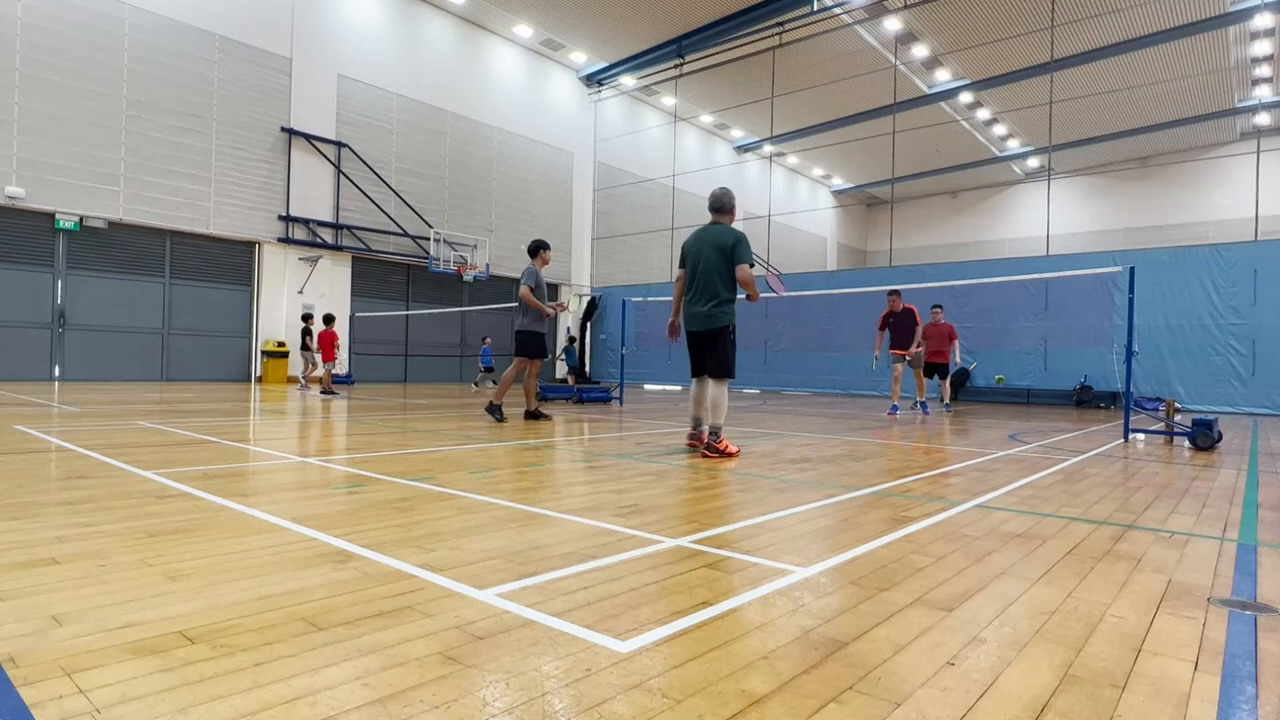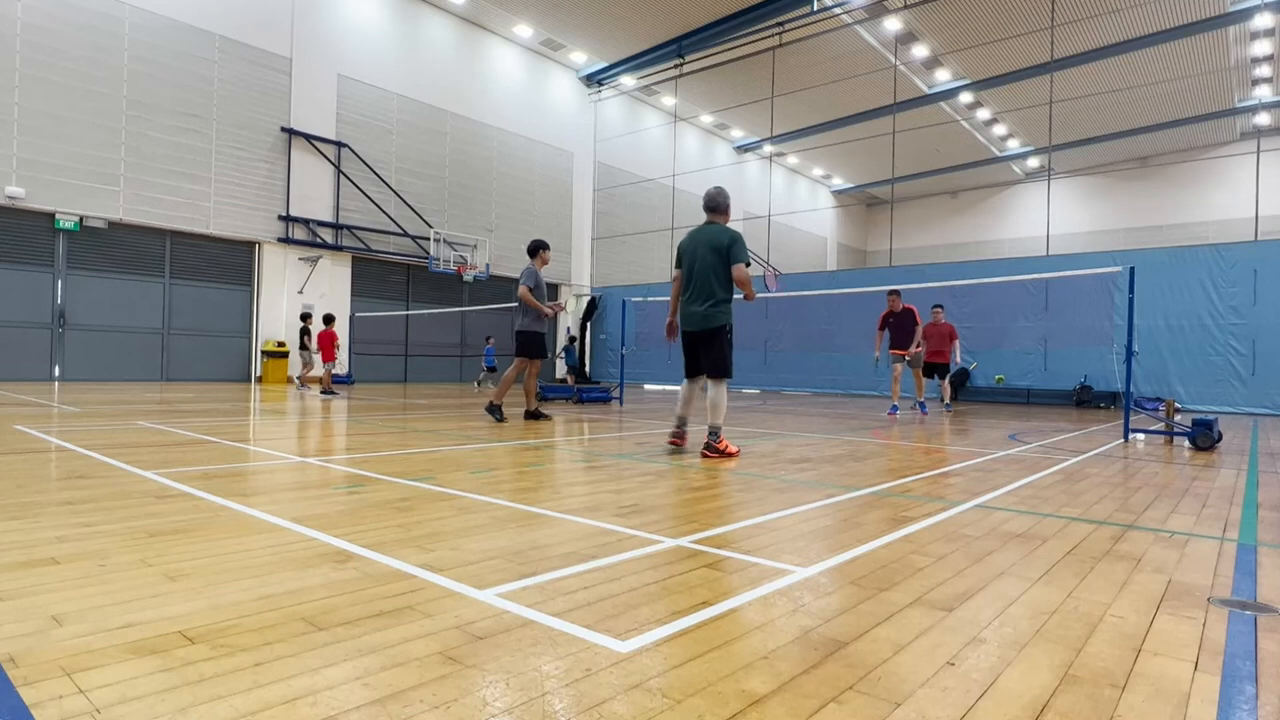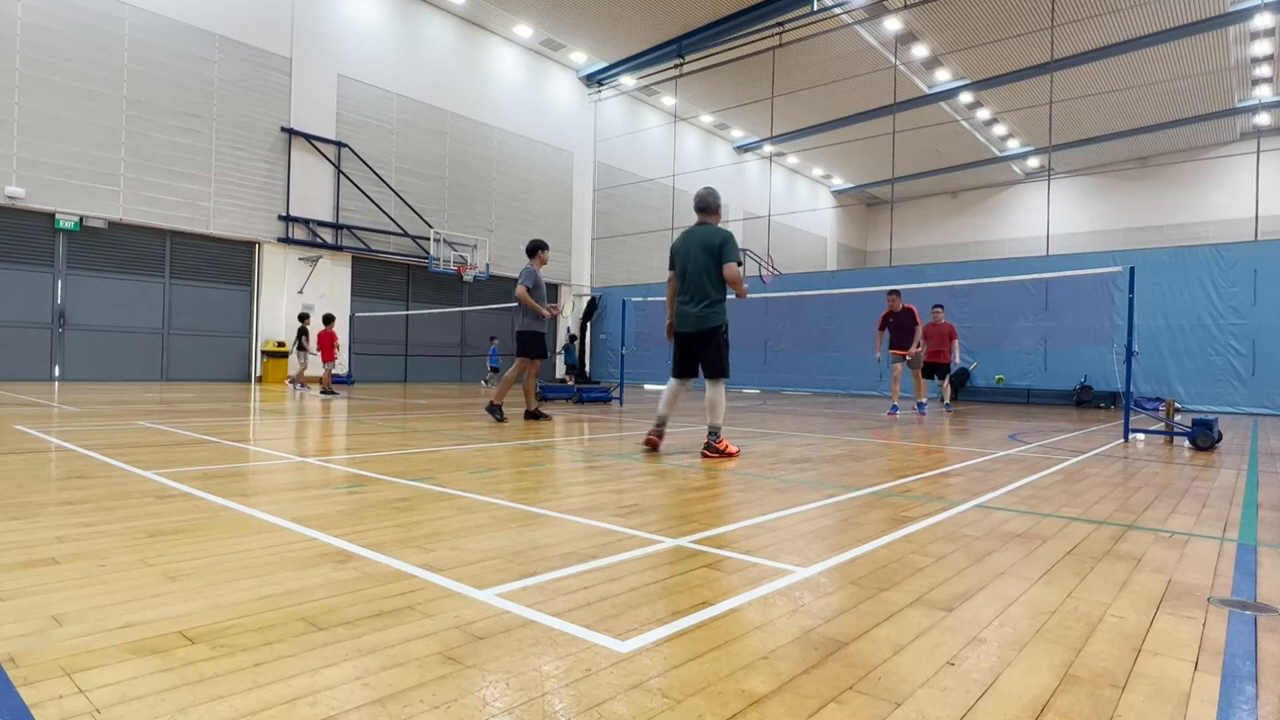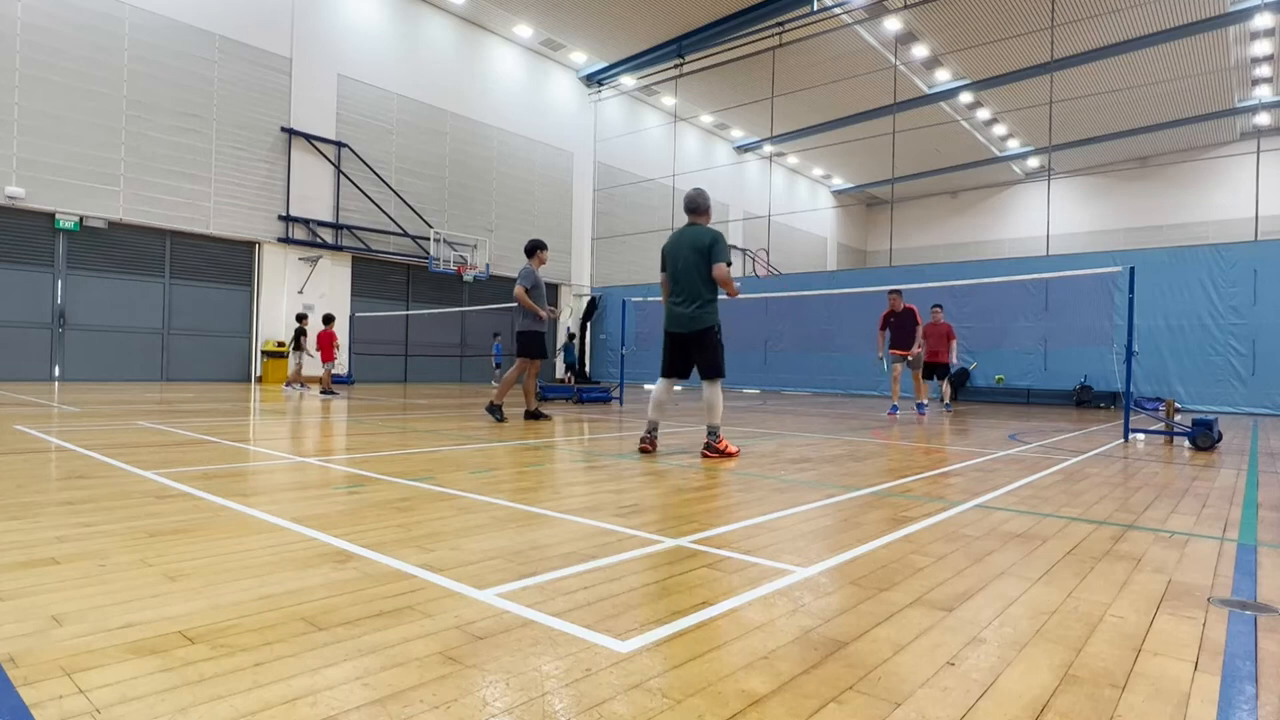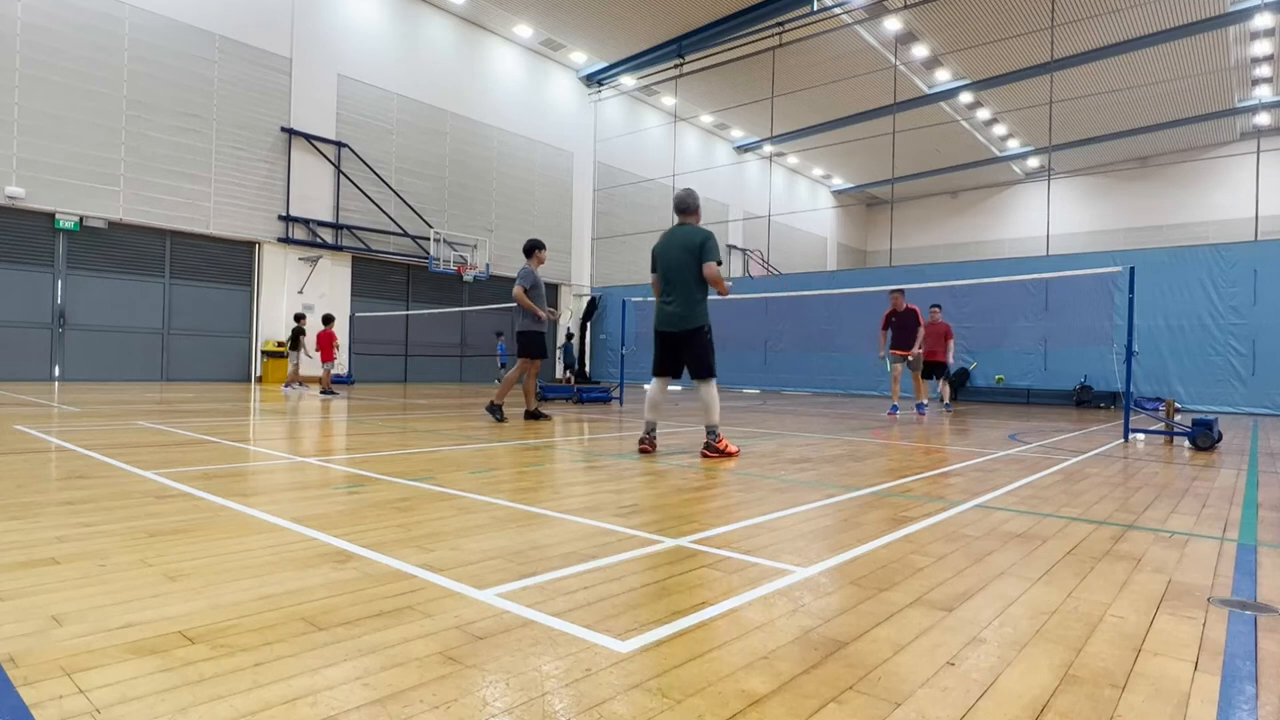
dt=0.1s
person 1, frame 1
left shoulder: (692, 239)
right shoulder: (736, 238)
left elbow: (680, 279)
right elbow: (743, 276)
left wrist: (675, 315)
right wrist: (753, 293)
left hip: (692, 319)
right hip: (719, 319)
left knee: (700, 377)
right knee: (719, 379)
left ankle: (696, 430)
right ankle: (714, 440)
person 1, frame 2
left shoulder: (687, 239)
right shoulder: (732, 237)
left elbow: (677, 280)
right elbow: (739, 275)
left wrist: (672, 315)
right wrist: (749, 292)
left hip: (689, 320)
right hip: (716, 319)
left knee: (692, 378)
right knee: (717, 379)
left ankle: (679, 430)
right ankle: (714, 440)
person 1, frame 3
left shoulder: (680, 240)
right shoulder: (723, 237)
left elbow: (671, 281)
right elbow: (731, 275)
left wrist: (670, 316)
right wrist: (741, 290)
left hip: (683, 321)
right hip: (711, 320)
left knee: (679, 378)
right knee: (715, 379)
left ankle: (657, 430)
right ankle: (714, 440)
person 1, frame 4
left shoulder: (671, 241)
right shoulder: (713, 237)
right elbow: (720, 274)
right wrist: (732, 289)
left hip: (674, 321)
right hip: (703, 320)
left knee: (667, 378)
right knee: (711, 379)
left ankle: (650, 435)
right ankle: (713, 441)
person 1, frame 5
left shoulder: (662, 242)
right shoulder: (704, 237)
right elbow: (710, 273)
right wrist: (722, 288)
left hip: (663, 321)
right hip: (693, 321)
left knee: (660, 378)
right knee: (706, 379)
left ankle: (648, 436)
right ankle: (713, 440)
person 2, frame 1
left shoulder: (537, 273)
right shoulder: (531, 271)
right elbow: (524, 293)
left wrist: (551, 307)
right wrist: (546, 309)
left hip: (537, 329)
right hip: (528, 328)
left knee: (534, 369)
right knee: (519, 365)
left ankle: (531, 409)
right ankle: (495, 403)
person 2, frame 2
left shoulder: (537, 274)
right shoulder: (531, 271)
right elbow: (522, 293)
left wrist: (549, 307)
right wrist: (544, 309)
left hip: (537, 330)
right hip: (528, 328)
left knee: (534, 369)
right knee: (520, 365)
left ankle: (531, 409)
right ankle: (495, 403)
person 2, frame 3
left shoulder: (536, 273)
right shoulder: (530, 271)
right elbow: (520, 293)
left wrist: (547, 307)
right wrist: (542, 310)
left hip: (537, 329)
right hip: (529, 328)
left knee: (533, 369)
right knee: (520, 365)
left ankle: (531, 409)
right ankle: (495, 403)
person 2, frame 4
left shoulder: (535, 273)
right shoulder: (529, 271)
right elbow: (518, 293)
left wrist: (545, 310)
right wrist: (539, 311)
left hip: (537, 329)
right hip: (529, 328)
left knee: (533, 369)
right knee: (521, 366)
left ankle: (531, 409)
right ankle: (495, 403)
person 2, frame 5
left shoulder: (534, 273)
right shoulder: (527, 271)
right elbow: (517, 293)
left wrist: (545, 310)
right wrist: (538, 311)
left hip: (537, 329)
right hip: (529, 328)
left knee: (533, 369)
right knee: (522, 366)
left ankle: (531, 409)
right ankle: (495, 403)
